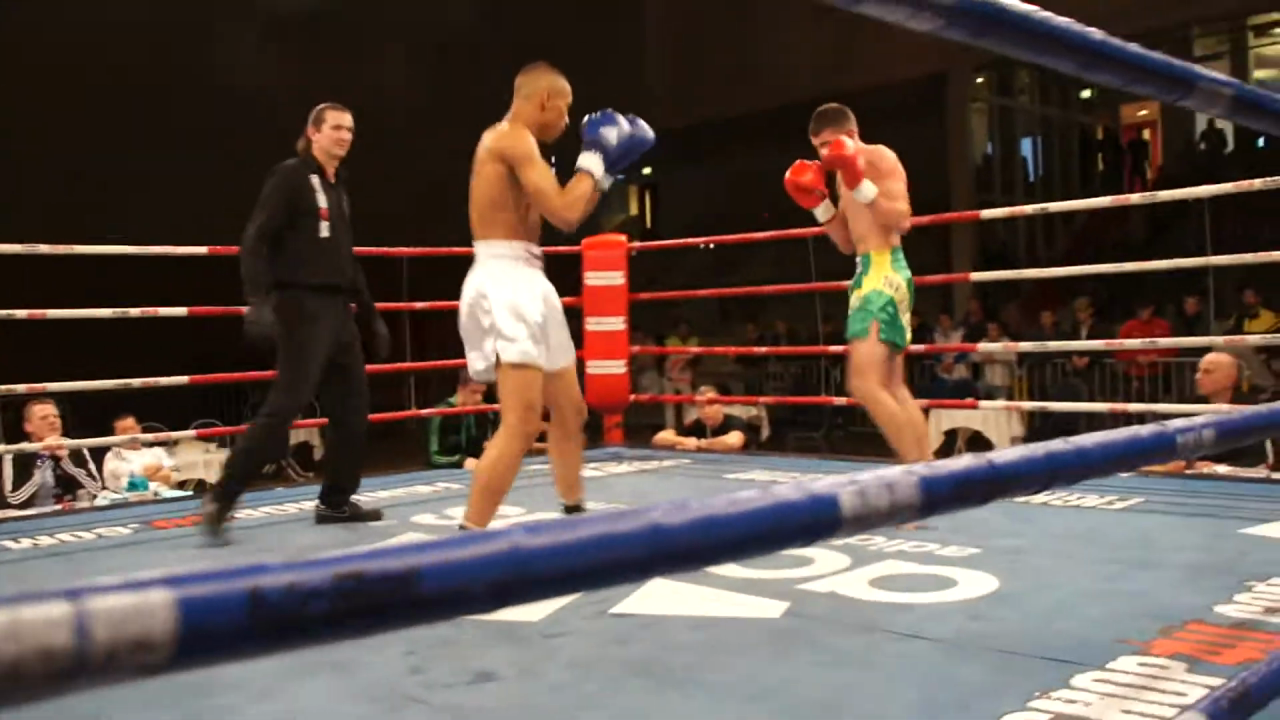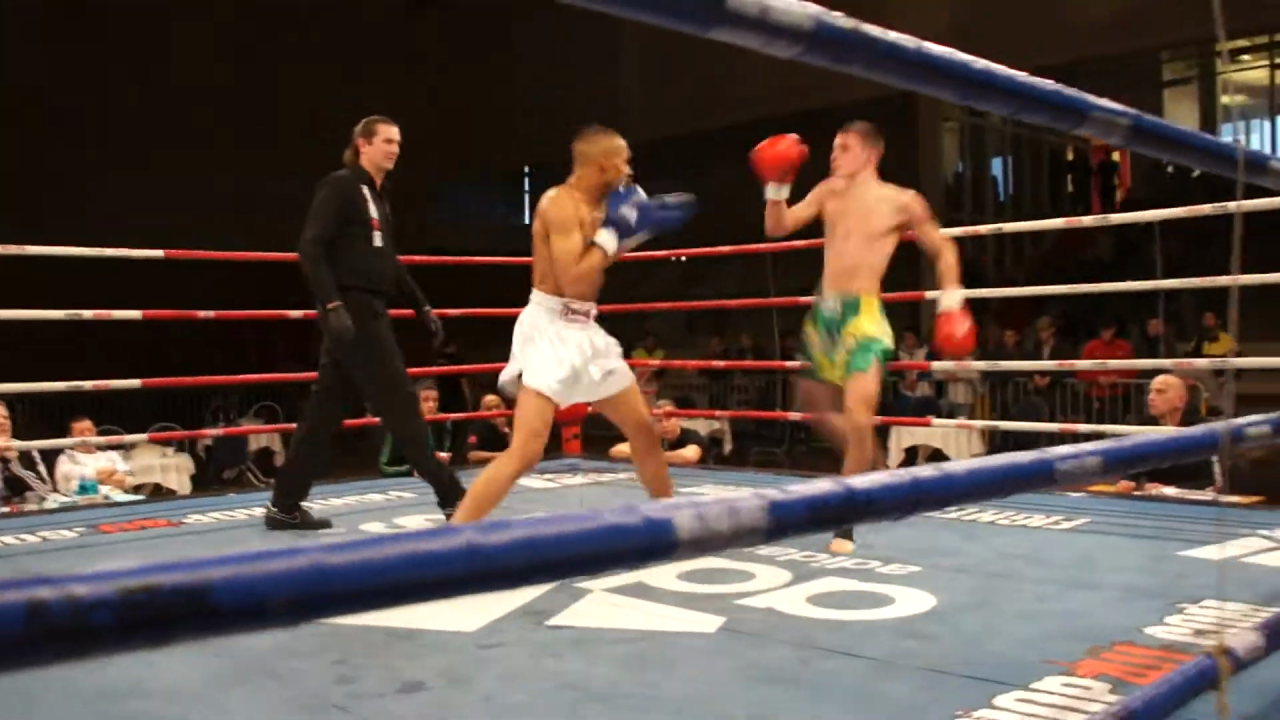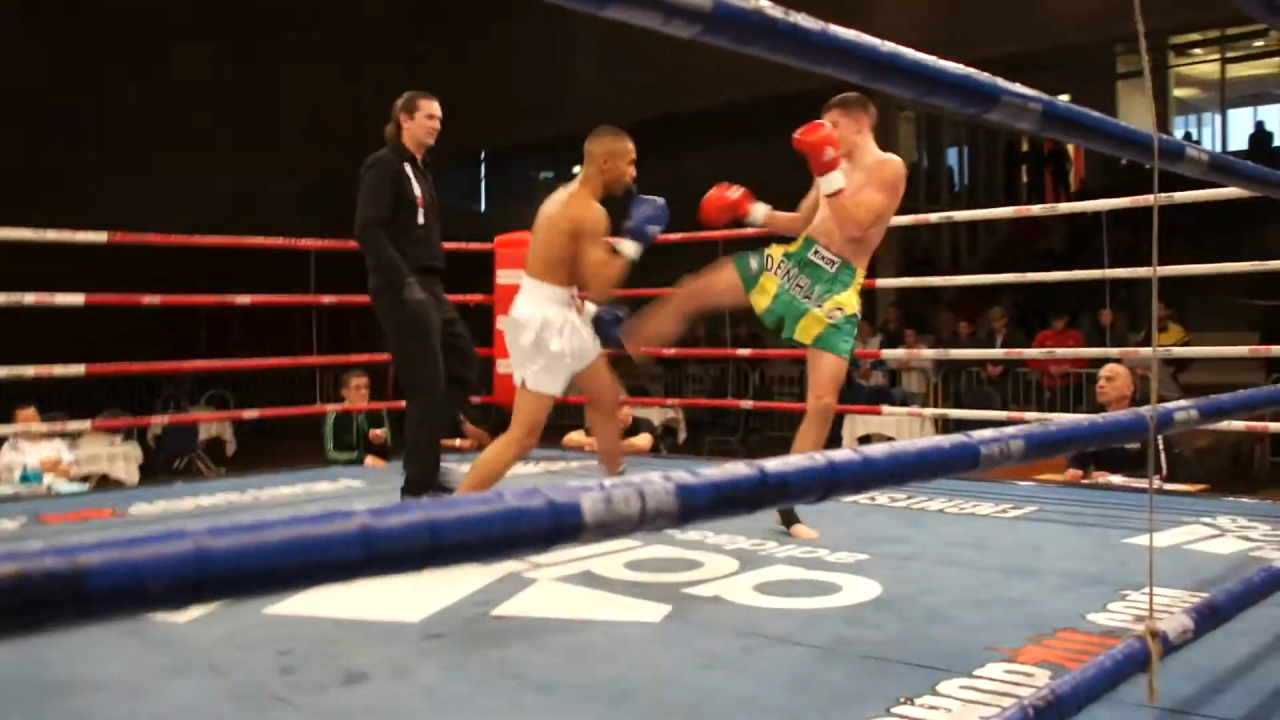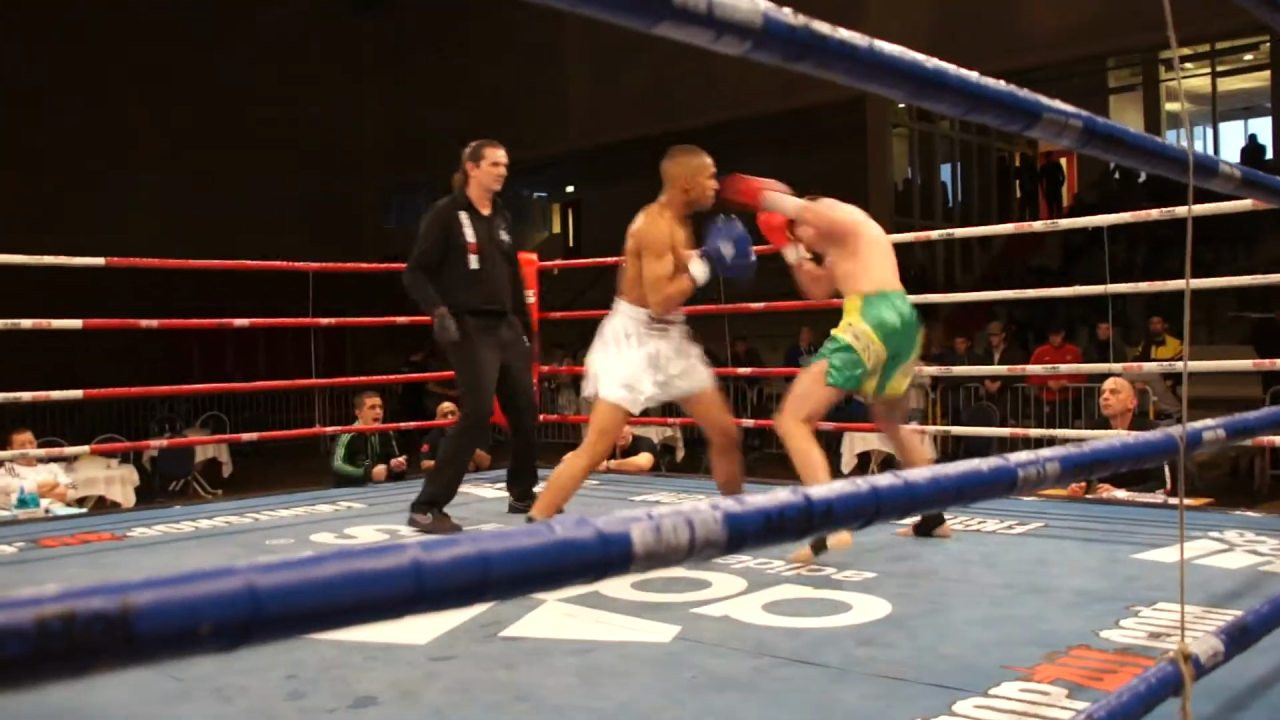
dt=0.4s
person 1, frame 1
left shoulder: (339, 189)
right shoulder: (290, 178)
right elbow: (256, 243)
left wrist: (371, 315)
right wrist: (259, 303)
left hip: (334, 310)
right hip: (298, 304)
left knee: (352, 404)
right knee: (287, 401)
left ankle: (336, 499)
right ankle: (222, 498)
person 1, frame 2
left shoulder: (379, 193)
right shoulder: (341, 187)
left elbow: (389, 263)
right elbow: (312, 250)
left wrist: (423, 308)
right wrist: (331, 304)
left hip: (366, 311)
right hip: (356, 309)
left knee: (328, 410)
right knee: (400, 401)
left ankle: (285, 503)
right ankle: (451, 497)
person 1, frame 3
left shoulder: (421, 170)
right shoulder: (384, 166)
right elbow: (369, 233)
left wrist: (441, 293)
right wrist: (407, 283)
left hip: (430, 289)
right hip: (401, 290)
left knee: (464, 371)
right knee: (426, 386)
left ankle: (423, 466)
right ankle: (419, 488)
person 1, frame 4
left shoulder: (502, 219)
right shoulder: (446, 214)
right elbow: (416, 273)
left wrist: (526, 332)
right wrist: (440, 312)
left hip: (503, 326)
right hip: (466, 328)
left knee: (525, 411)
right knee: (477, 413)
left ankle: (522, 493)
right ankle: (429, 507)
person 2, frame 1
left shoulder: (881, 158)
right shoulder: (847, 170)
left elbow: (901, 222)
left wrist: (860, 184)
right wrist: (816, 204)
left hip: (883, 276)
right hip: (872, 270)
left knee: (864, 386)
right knee: (892, 390)
person 2, frame 2
left shoulder: (903, 202)
right shoulder: (831, 190)
left elbow: (943, 251)
right elbow: (777, 226)
left wrist: (954, 306)
right wrist: (776, 183)
left hip: (863, 315)
right hip: (827, 308)
left knee: (859, 422)
right knee: (816, 406)
left ankle: (844, 521)
right ankle: (865, 467)
person 2, frame 3
left shoulder: (889, 168)
right shoulder: (827, 162)
left elbow: (853, 228)
left wrist: (831, 171)
right wrist: (750, 210)
left hip: (836, 287)
right hip: (797, 262)
left knee: (822, 405)
right knee: (693, 293)
left ankle: (788, 508)
right ankle: (634, 338)
person 2, frame 4
left shoulder: (828, 211)
right shoulder: (855, 221)
left elbow: (809, 210)
right elbow: (818, 290)
left wrist: (767, 197)
right wrist: (790, 249)
left hip: (868, 322)
right hip: (901, 316)
left knee: (791, 421)
right knee: (891, 423)
left ankle: (830, 532)
right ankle: (934, 516)
person 3, frame 1
left shoulder: (518, 143)
right shoulder: (511, 138)
left elbow: (568, 217)
right elbow: (564, 211)
left wrist: (609, 163)
right wrist: (596, 155)
left hip: (529, 284)
right hip: (503, 282)
left knee: (569, 412)
right knee: (521, 424)
left ankle: (573, 518)
person 3, frame 2
left shoulder: (593, 201)
right shoulder: (561, 204)
right elbow: (574, 284)
right wrist: (612, 233)
left hip: (584, 331)
right hip: (549, 329)
left knee: (645, 432)
right knee: (525, 451)
person 3, frame 3
left shoulder: (568, 195)
right shoulder: (589, 211)
right elbow: (600, 286)
left wrist: (592, 312)
right wrist: (630, 241)
left hip: (561, 313)
right hip: (545, 318)
left knee: (608, 399)
right knee: (524, 436)
person 3, frame 4
left shoulder: (677, 218)
right shoulder: (654, 227)
right elbow: (658, 301)
left wrist: (731, 257)
right wrist: (703, 264)
left hip: (668, 338)
right hip: (628, 338)
left knee: (726, 435)
right knee: (596, 450)
